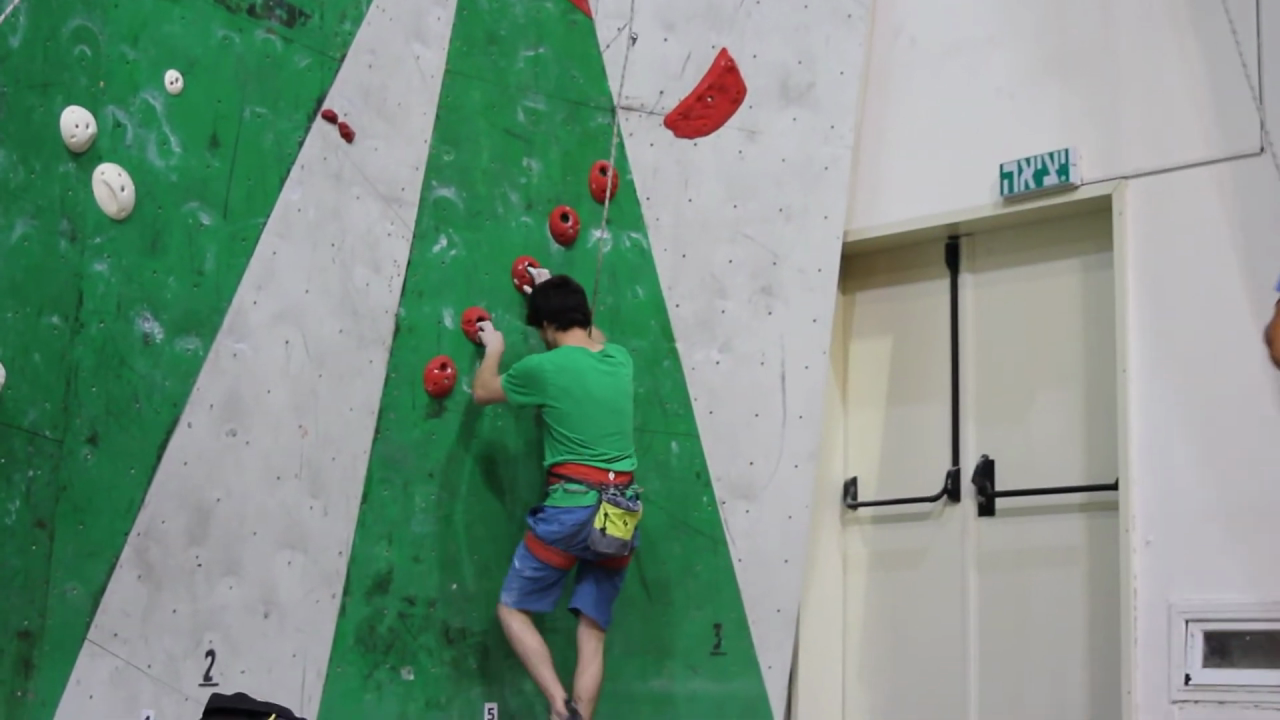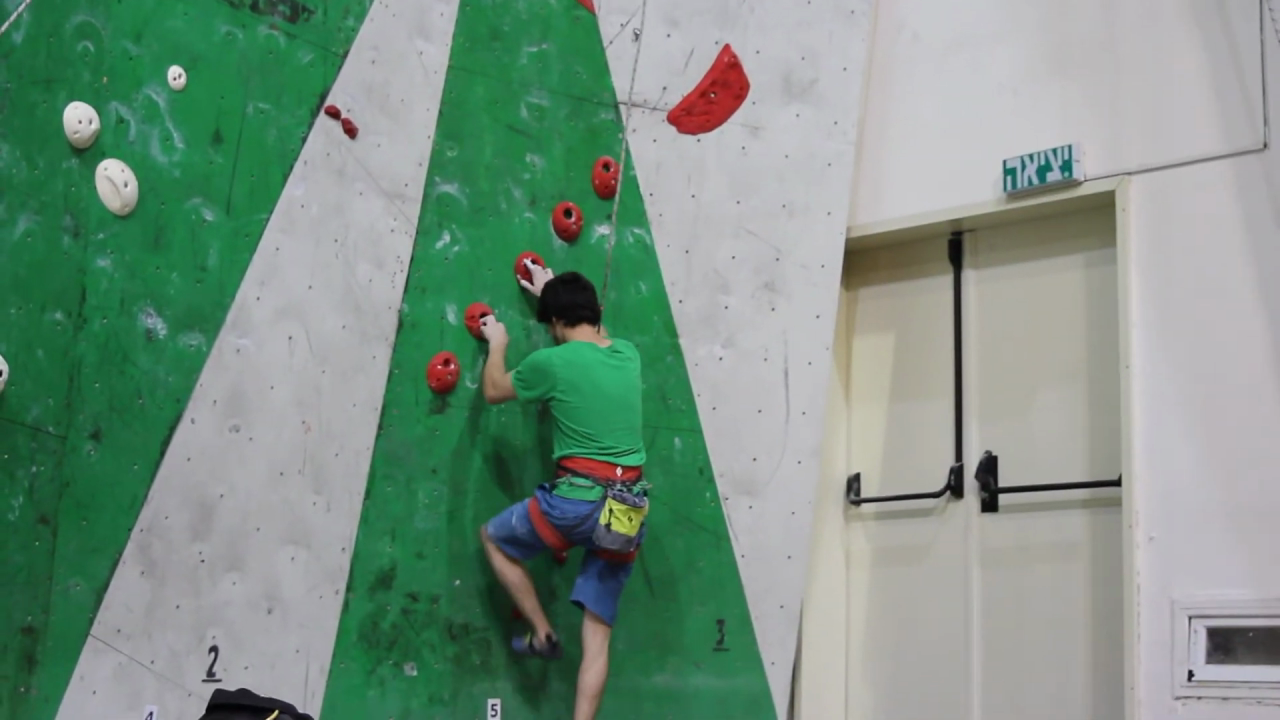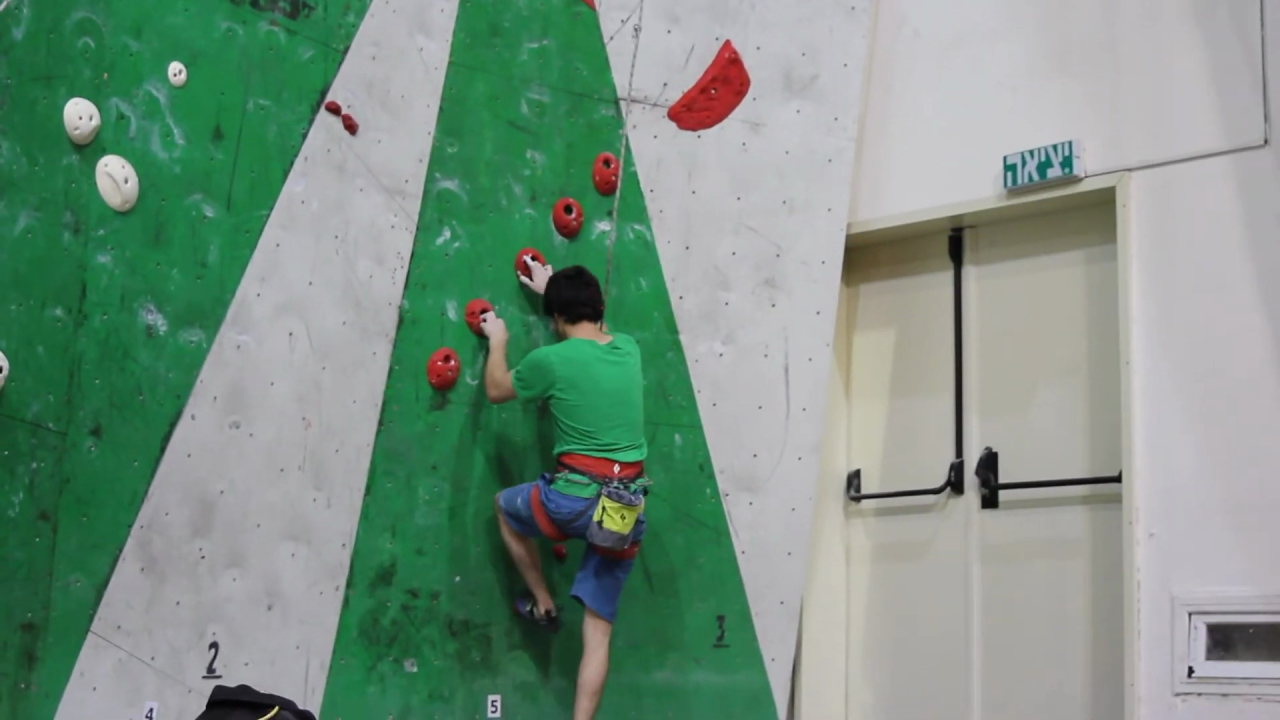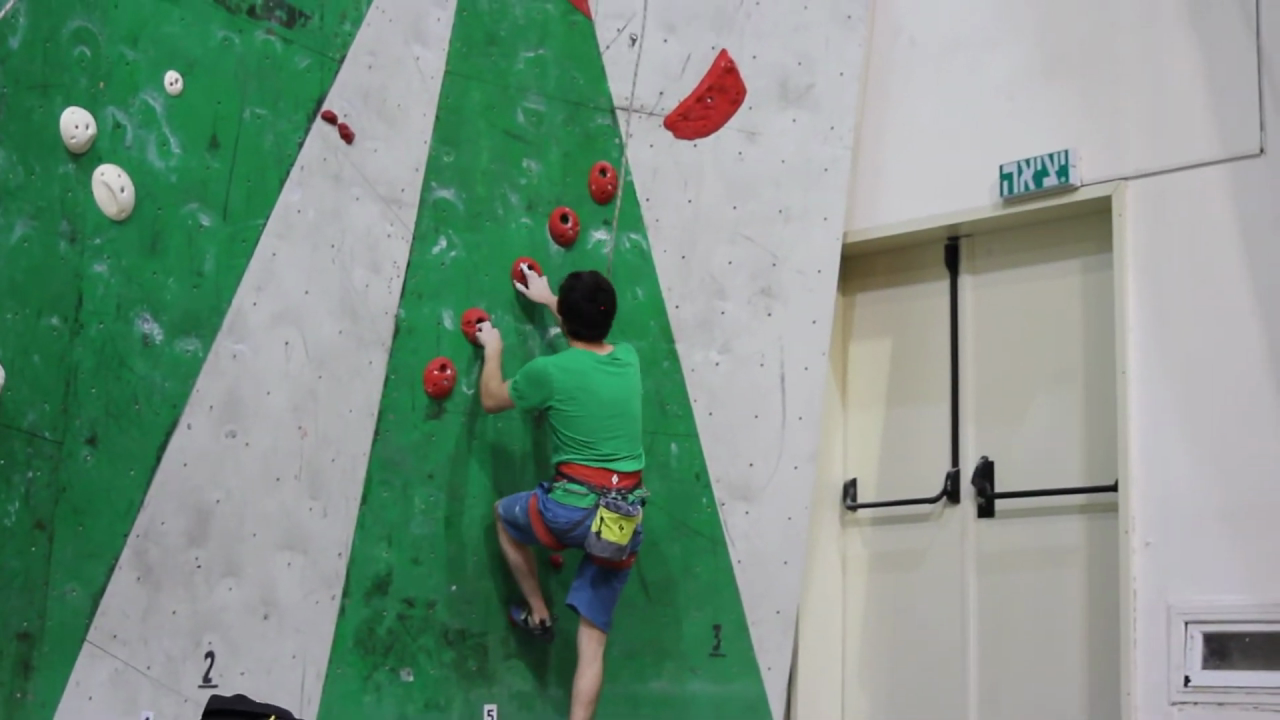
dt=0.3s
person 1, frame 1
left shoulder: (543, 367)
right shoulder: (620, 359)
left elbow: (481, 392)
right elbow: (594, 337)
left wrist: (493, 349)
right wrist: (555, 294)
left hip: (569, 509)
left knee: (512, 612)
right knee: (592, 635)
person 1, frame 2
left shoulder: (552, 362)
right shoulder: (627, 354)
left elbow: (493, 390)
right elbow: (597, 334)
left wrist: (497, 342)
right wrist: (553, 292)
left hip: (575, 502)
right hip: (628, 511)
left knee: (492, 537)
right knee: (597, 631)
left ankle: (542, 634)
person 1, frame 3
left shoulder: (551, 360)
right shoulder: (628, 349)
left elbow: (495, 391)
right elbow: (595, 328)
left wrist: (497, 339)
right wrist: (553, 289)
left hip: (574, 498)
right hip: (628, 508)
left knee: (505, 504)
right knee: (598, 630)
left ankle: (543, 604)
person 1, frame 4
left shoulder: (550, 371)
right shoulder: (629, 359)
left elbow: (490, 400)
right elbow: (594, 340)
left wrist: (492, 349)
right wrist: (549, 298)
left hip: (571, 508)
right hip: (626, 520)
left knee: (504, 513)
right knee: (593, 641)
left ankle: (538, 614)
